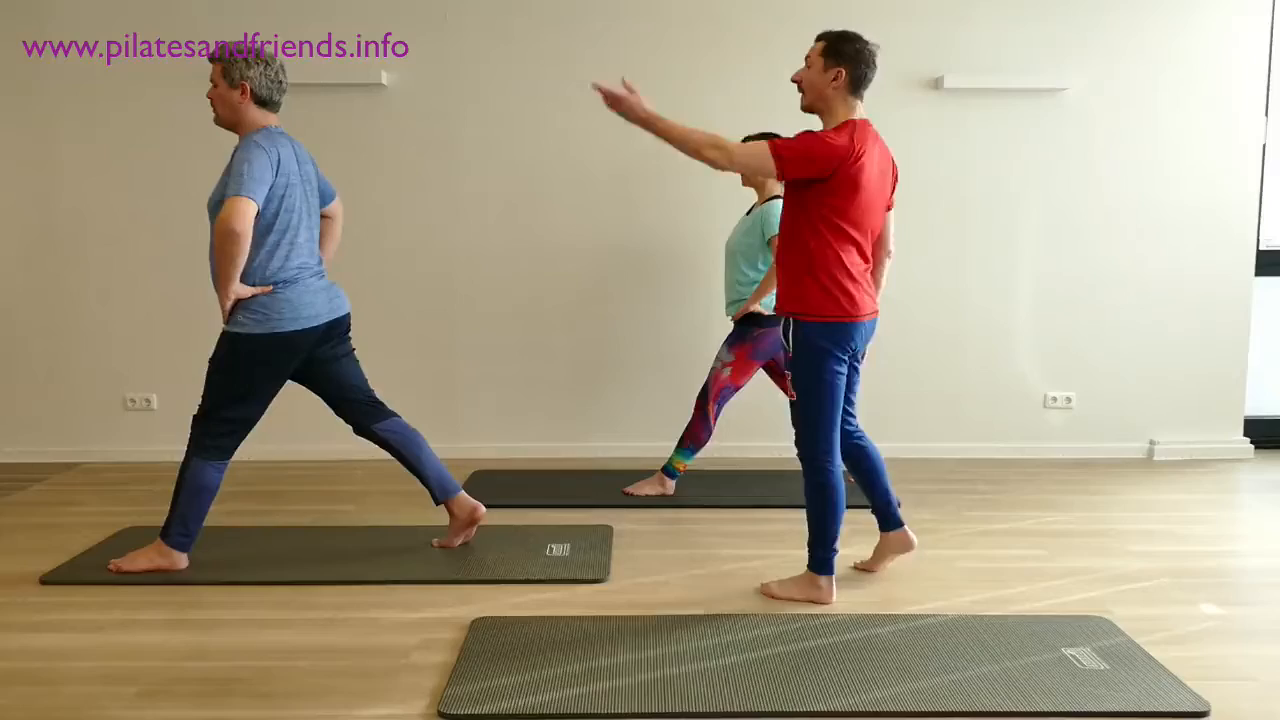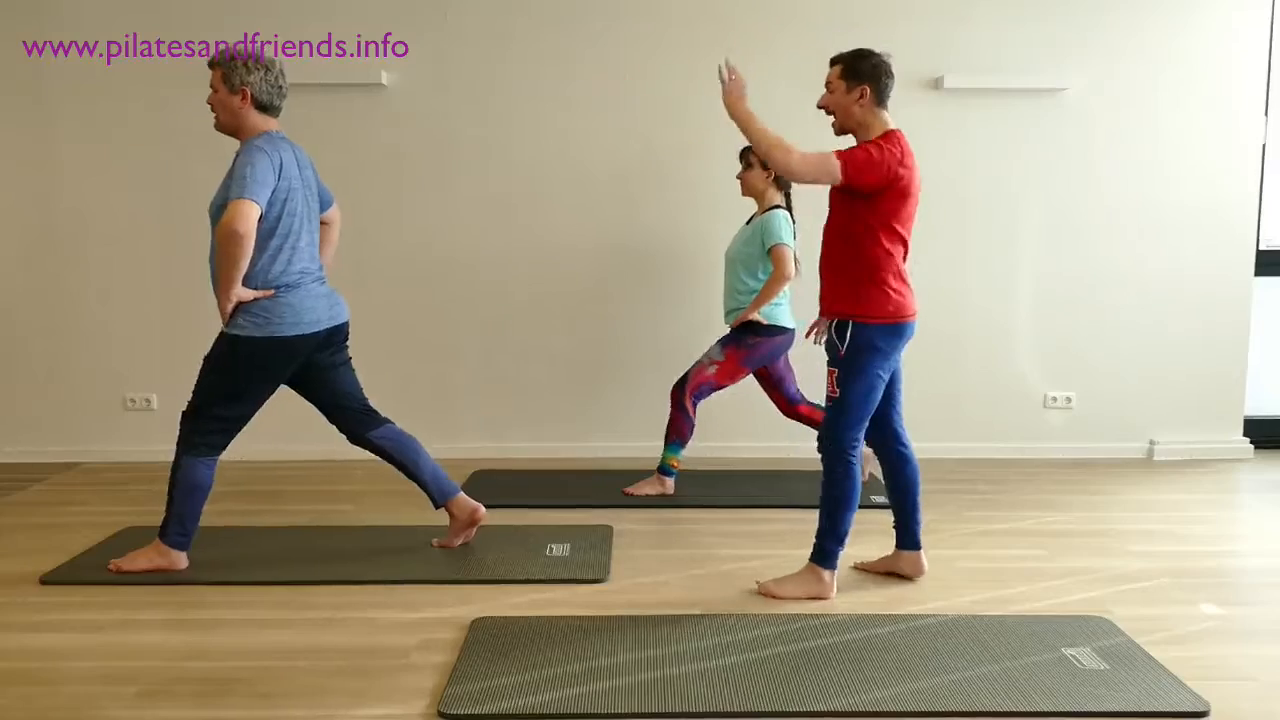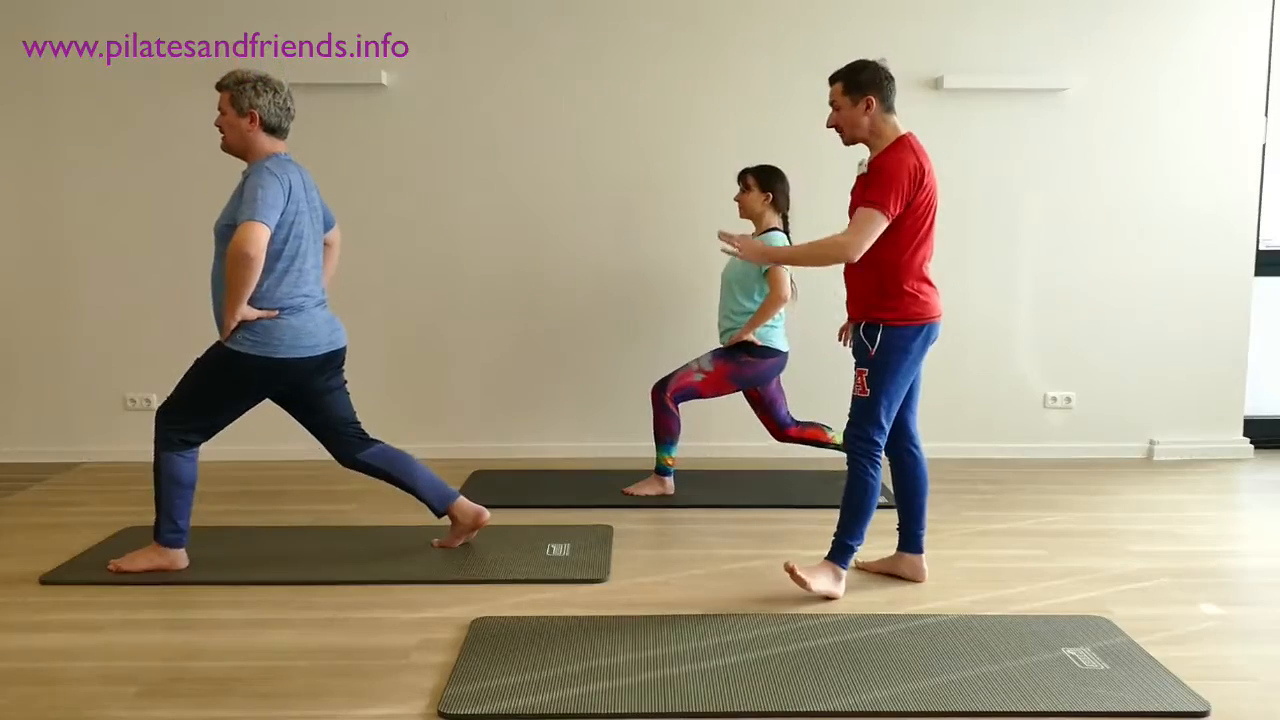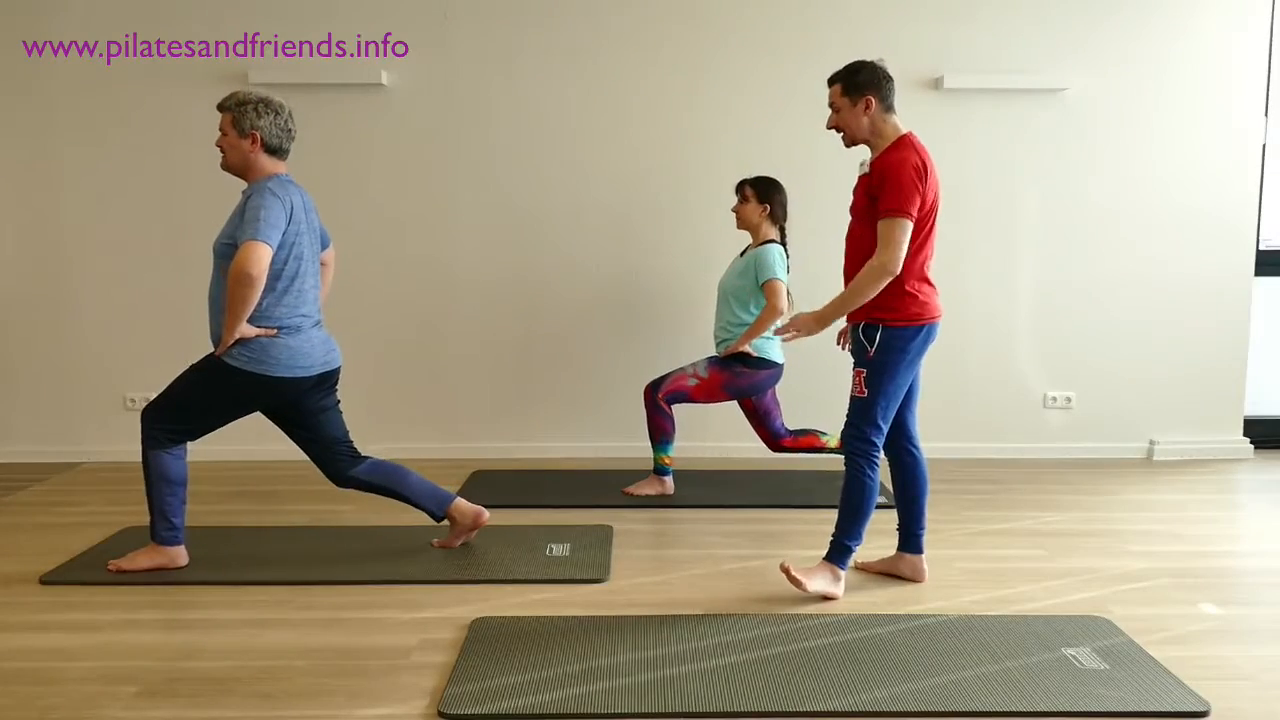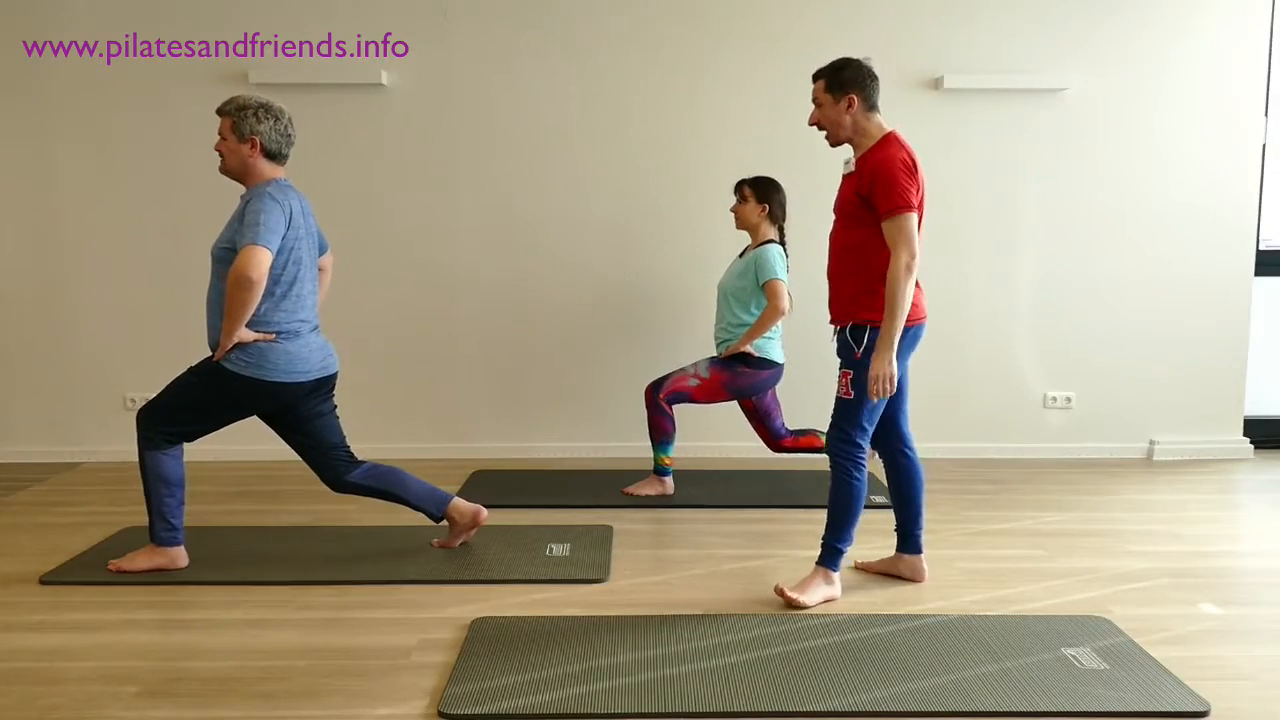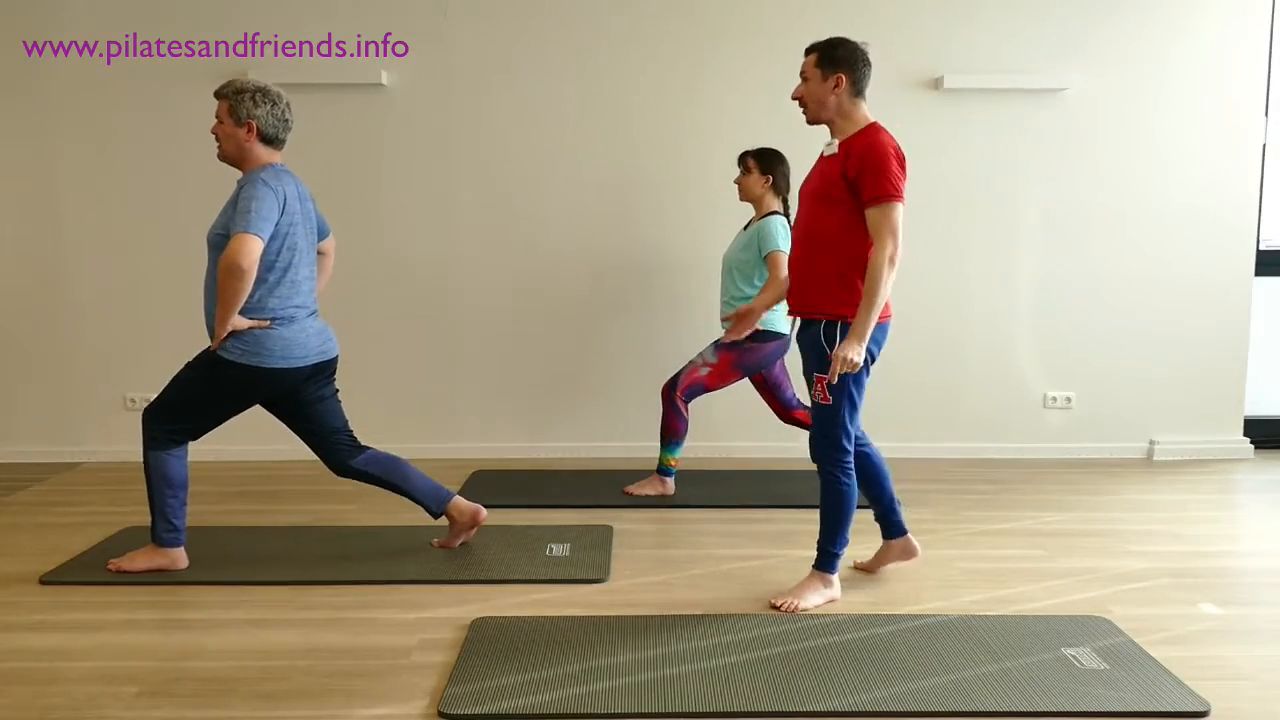
dt=0.5s
person 1, frame 1
left shoulder: (831, 148)
right shoulder: (875, 149)
left elbow: (722, 154)
right elbow: (885, 246)
left wrist: (641, 114)
left hip: (823, 322)
right hip: (852, 317)
left knee: (818, 445)
right knee: (841, 428)
left ankle: (817, 575)
right ankle: (893, 529)
person 1, frame 2
left shoulder: (881, 156)
right shoulder: (884, 153)
left elbow: (790, 164)
left wrist: (737, 107)
right wrist: (836, 307)
left hip: (868, 324)
right hip: (881, 318)
left knee: (839, 445)
right knee: (887, 435)
left ankle: (821, 571)
right ankle: (909, 551)
person 1, frame 3
left shoulder: (898, 162)
right shoulder: (894, 158)
left elbow: (852, 247)
left wrist: (770, 253)
right wrist: (861, 313)
left hip: (895, 325)
right hip: (900, 321)
left knee: (865, 442)
right knee: (899, 439)
left ankle: (836, 567)
right ankle: (911, 554)
person 1, frame 4
left shoulder: (901, 163)
right shoulder: (893, 159)
left elbow: (888, 262)
left wrist: (823, 316)
right wrist: (856, 316)
left hip: (894, 325)
right hip: (900, 321)
left knee: (862, 442)
right knee: (900, 439)
left ankle: (834, 566)
right ankle: (911, 555)
person 1, frame 5
left shoulder: (888, 161)
right shoulder: (870, 160)
left elbow: (905, 259)
left wrist: (885, 347)
left hip: (876, 329)
right hip: (873, 326)
left knee: (847, 444)
right knee: (892, 440)
left ankle: (827, 572)
right ankle: (910, 555)
person 1, frame 6
left shoulder: (875, 149)
right shoulder: (836, 151)
left elbow: (887, 249)
left wrist: (857, 335)
left hip: (844, 325)
right hip: (821, 322)
left knee: (831, 447)
right knee: (845, 437)
left ankle: (825, 575)
right ankle: (897, 536)
person 2, frame 1
left shoulder: (257, 149)
right shoulder: (292, 149)
left elbow: (236, 221)
right elbow: (333, 212)
left wrist: (229, 287)
left hip: (271, 324)
right hip: (322, 314)
left knee: (214, 433)
right knee: (367, 414)
left ankle: (171, 548)
right ankle: (458, 503)
person 2, frame 2
left shoulder: (259, 154)
right shoulder: (292, 154)
left elbow: (239, 224)
right elbow: (330, 217)
left wrist: (229, 291)
left hip: (269, 329)
right hip: (321, 320)
left knee: (201, 431)
right knee: (363, 422)
left ankle: (170, 548)
right ankle: (458, 504)
person 2, frame 3
left shoulder: (267, 175)
right shoulder: (296, 175)
left elbow: (249, 246)
right elbow: (331, 238)
left wrist: (234, 309)
left hip: (266, 346)
right hip: (317, 342)
left knee: (175, 427)
right knee: (353, 445)
left ankle: (168, 548)
right ankle: (460, 509)
person 2, frame 4
left shoulder: (268, 196)
right shoulder: (293, 195)
left elbow: (250, 266)
right elbow: (326, 257)
left wrist: (233, 327)
left hip: (261, 362)
right hip: (311, 361)
left knee: (161, 425)
right knee: (346, 464)
left ankle: (167, 546)
right ankle: (458, 510)
person 2, frame 5
left shoulder: (267, 200)
right shoulder: (291, 200)
left elbow: (251, 270)
right elbow: (324, 262)
left wrist: (232, 332)
left hip: (259, 367)
right hip: (308, 365)
left knee: (156, 426)
right knee: (342, 470)
left ankle: (167, 548)
right ankle: (457, 510)
person 2, frame 6
left shoulder: (261, 187)
right shoulder: (290, 185)
left elbow: (241, 258)
right elbow: (326, 247)
left wrist: (225, 319)
left hip: (257, 355)
right hip: (309, 351)
left knee: (162, 426)
right knee: (346, 454)
left ankle: (167, 547)
right ankle: (456, 507)
person 3, frame 1
left shoulder: (774, 208)
right shoulder: (760, 208)
left wrist: (754, 302)
left hip: (762, 322)
right hip: (764, 323)
left knee: (711, 396)
left ankle: (665, 478)
person 3, frame 2
left shoulder: (775, 218)
right shoulder: (760, 218)
left elbow: (785, 271)
left wrist: (751, 310)
left hip: (762, 331)
right hip: (766, 332)
left knee: (686, 390)
right knee: (794, 404)
left ankle: (664, 478)
person 3, frame 3
left shoulder: (772, 241)
right shoulder: (758, 239)
left elbow: (781, 293)
left wrist: (746, 331)
left hip: (757, 353)
right hip: (757, 354)
left knee: (665, 392)
right knee: (785, 428)
left ankle: (662, 478)
person 3, frame 4
left shoulder: (768, 253)
right shoulder: (753, 250)
left elbow: (778, 306)
left wrist: (741, 343)
left hip: (752, 363)
right hip: (752, 364)
left knee: (657, 393)
right knee: (780, 439)
left ankle: (662, 479)
person 3, frame 5
left shoulder: (768, 253)
right shoulder: (754, 250)
left elbow: (779, 306)
left wrist: (742, 342)
left hip: (756, 364)
right hip: (748, 364)
left knee: (658, 393)
right knee: (776, 435)
left ankle: (661, 479)
person 3, frame 6
left shoulder: (773, 225)
right shoulder: (759, 224)
left elbow: (781, 278)
left wrist: (749, 319)
left hip: (761, 338)
right hip: (757, 339)
left knee: (676, 391)
right knee: (789, 409)
left ankle: (663, 479)
